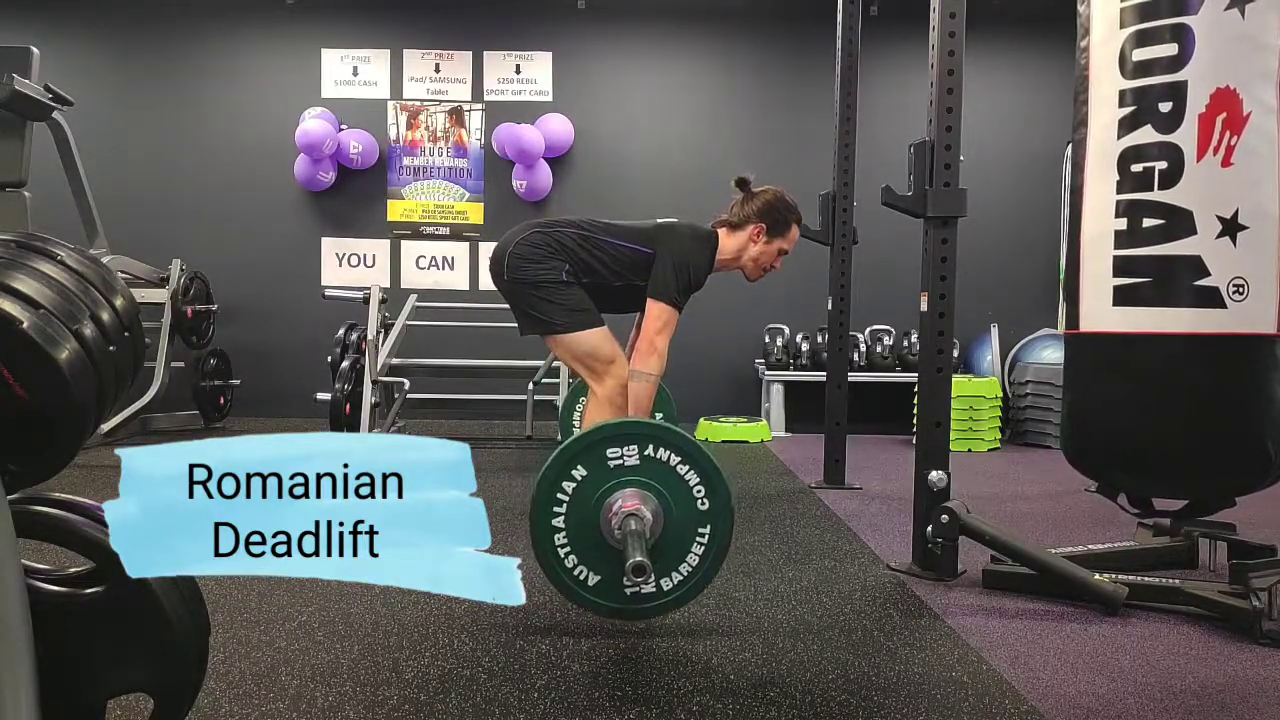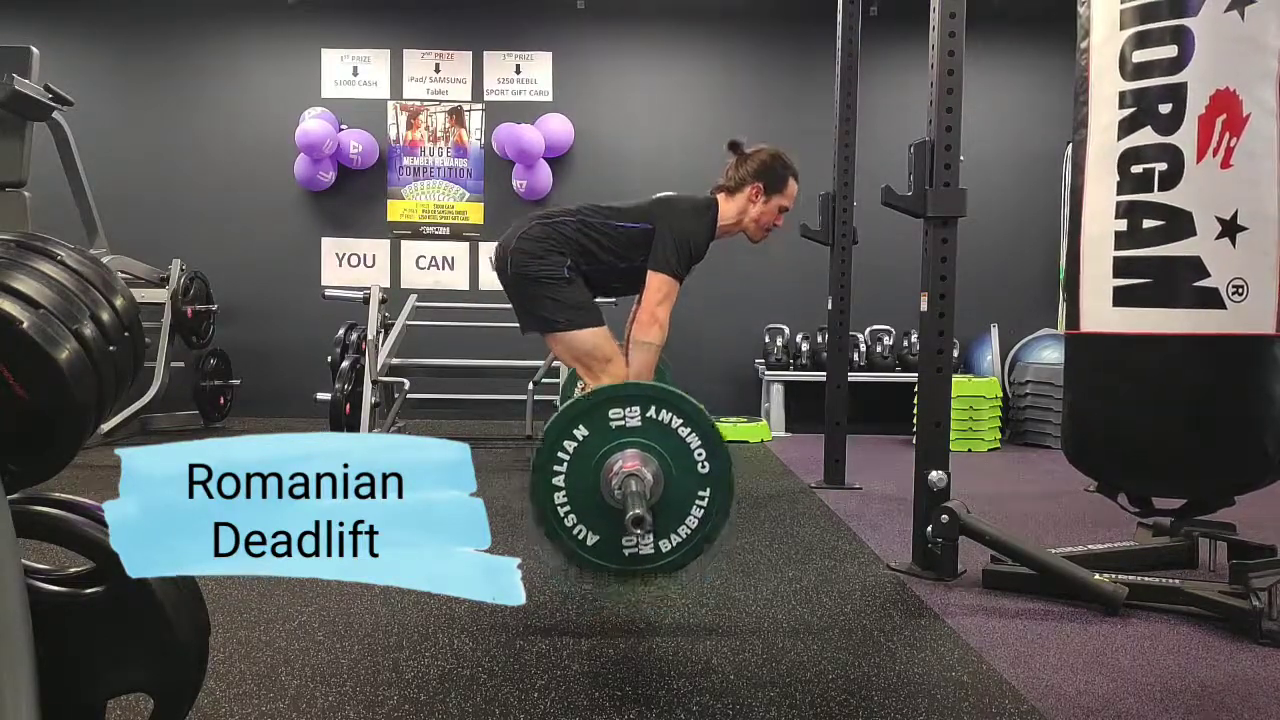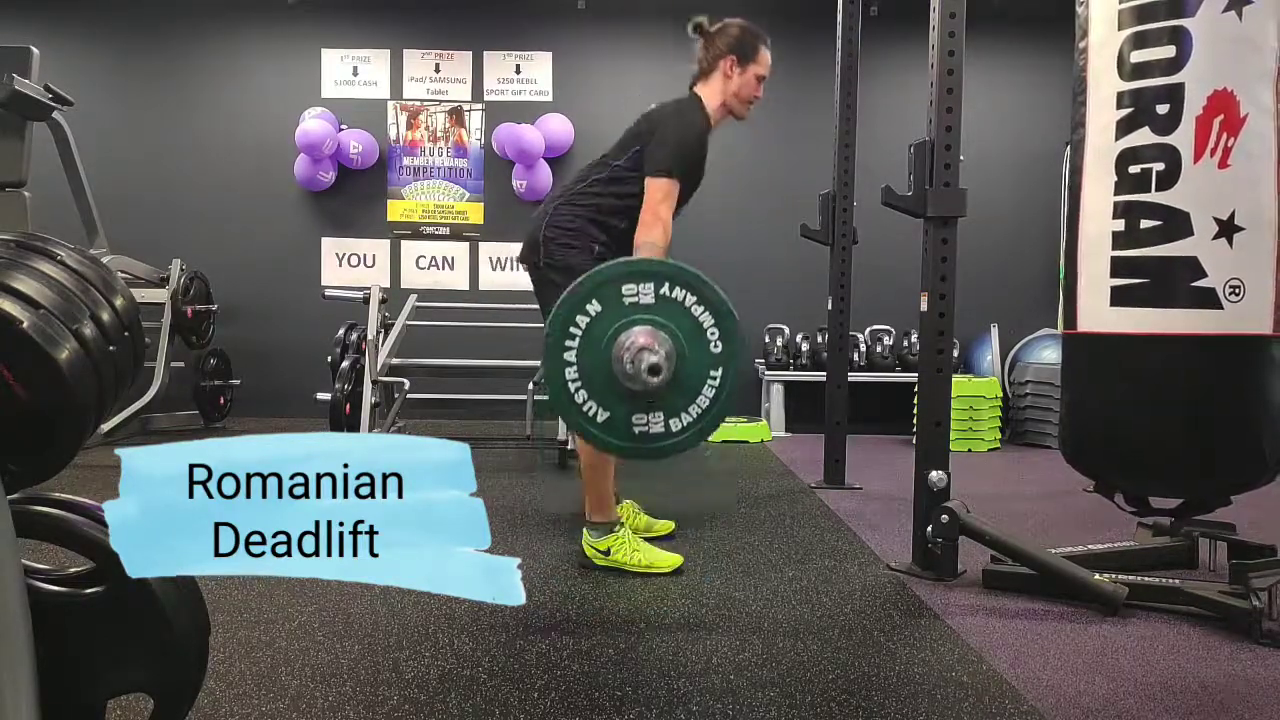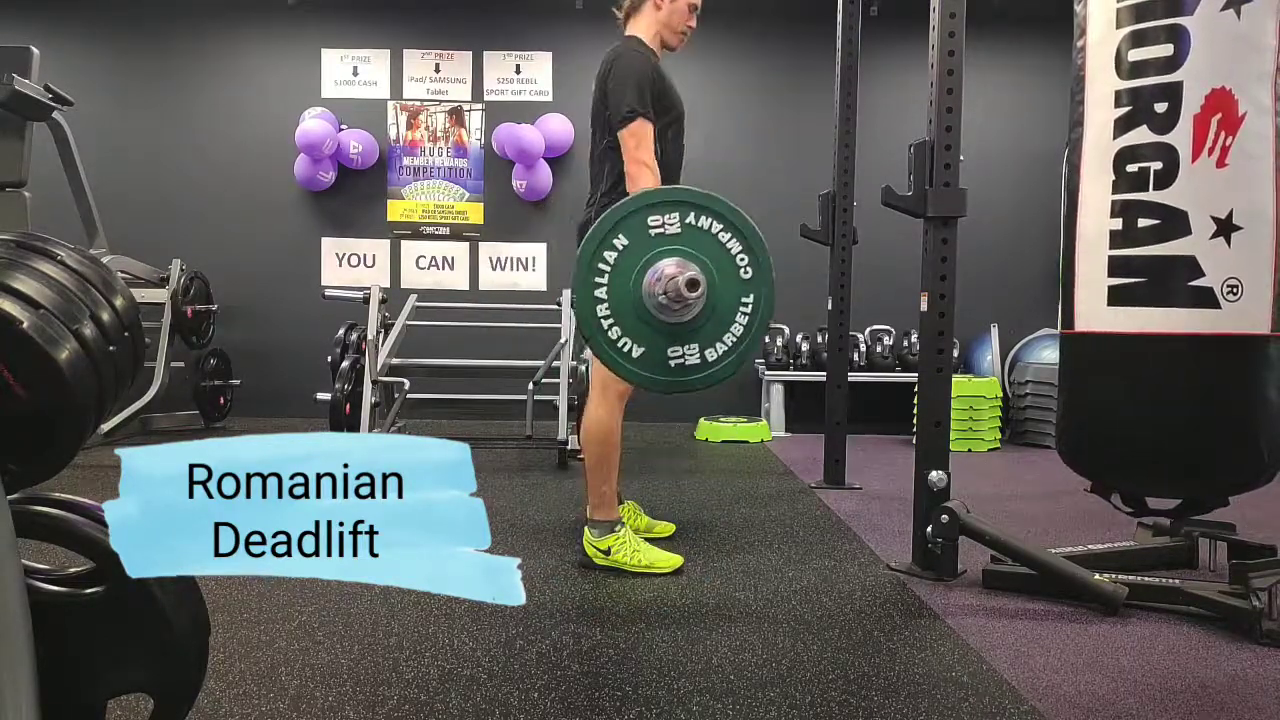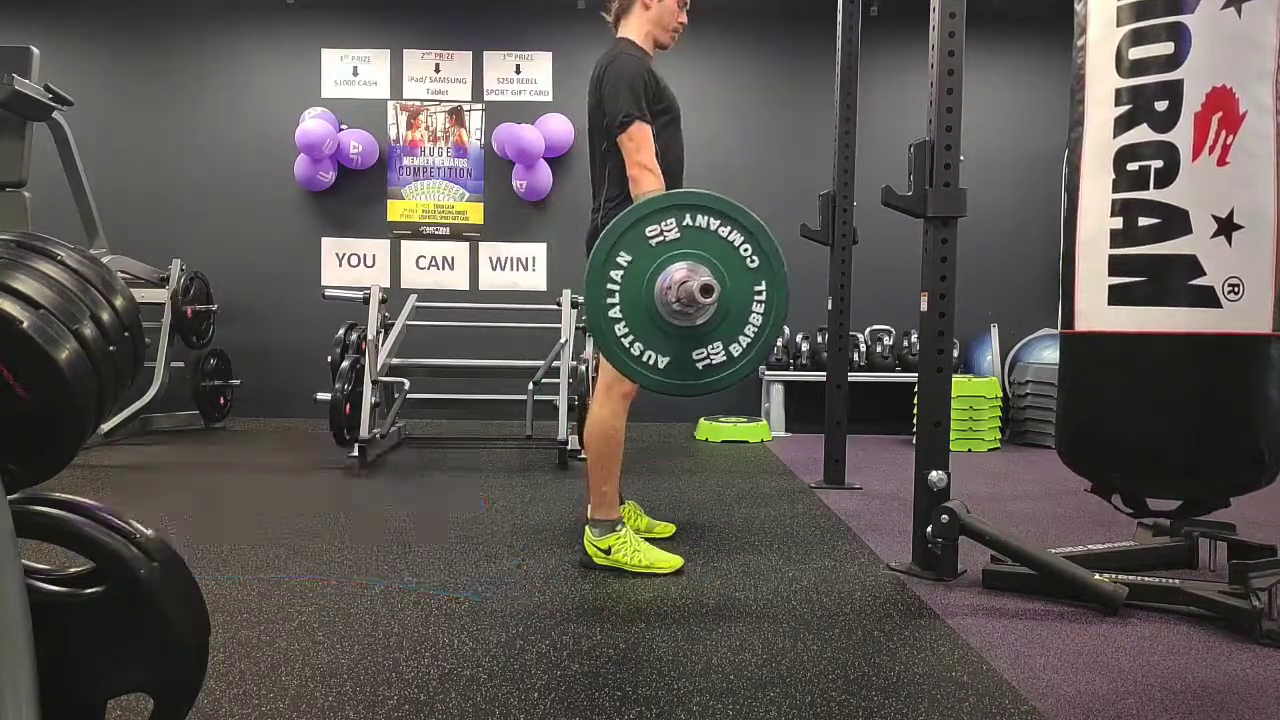
dt=0.4s
person 1, frame 1
left shoulder: (690, 249)
right shoulder: (688, 252)
left elbow: (643, 339)
right elbow: (651, 347)
left hip: (527, 256)
right hip: (531, 259)
left knee: (610, 379)
right knee: (613, 381)
person 1, frame 2
left shoulder: (689, 217)
right shoulder: (688, 221)
left elbow: (643, 314)
right elbow: (652, 318)
left wrist: (630, 383)
left hip: (530, 255)
right hip: (533, 256)
left knee: (607, 378)
right knee: (609, 381)
person 1, frame 3
left shoulder: (684, 120)
right shoulder: (684, 122)
left elbow: (647, 218)
right elbow: (653, 223)
left hip: (571, 244)
right hip: (568, 246)
left ankle: (609, 506)
right ankle: (603, 534)
person 1, frame 4
left shoulder: (636, 64)
right shoulder: (633, 62)
right elbow: (639, 165)
left knee: (616, 385)
right knee: (612, 385)
left ankle: (611, 507)
right ankle: (603, 533)
person 1, frame 5
left shoulder: (629, 67)
right shoulder: (627, 66)
right elbow: (642, 169)
left knee: (619, 384)
right knee: (617, 386)
left ankle: (610, 508)
right ankle: (605, 534)
